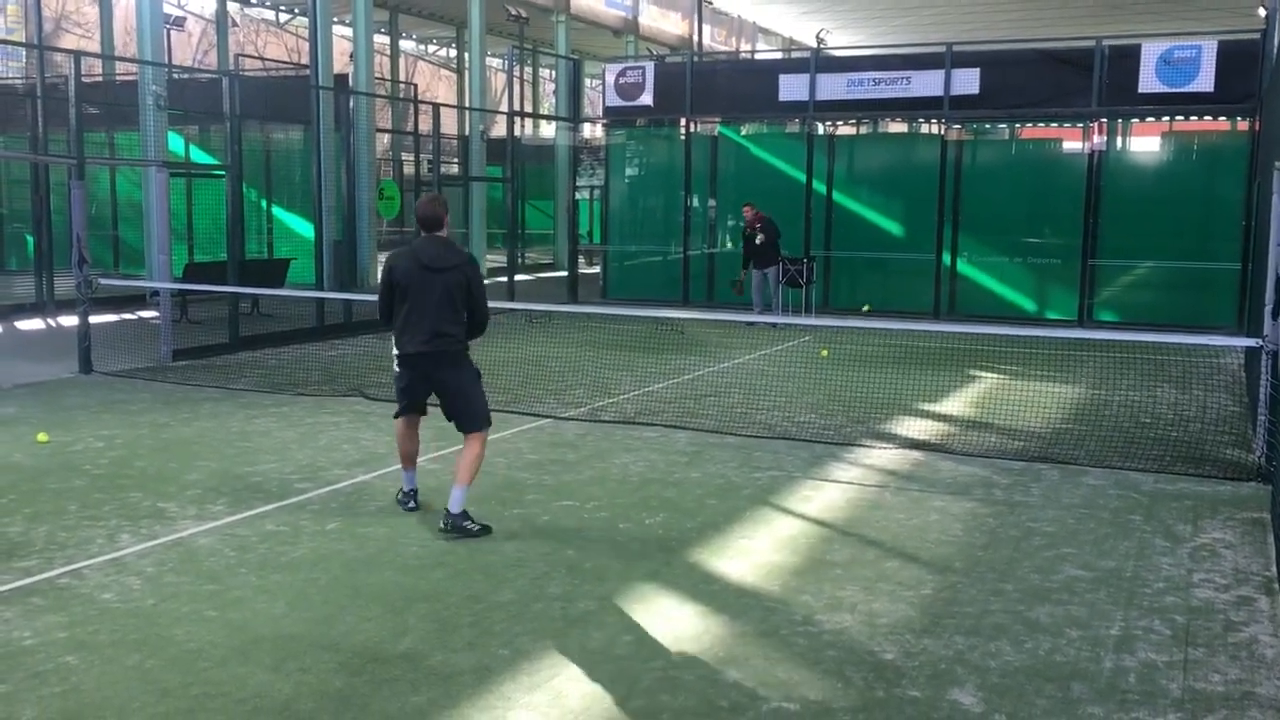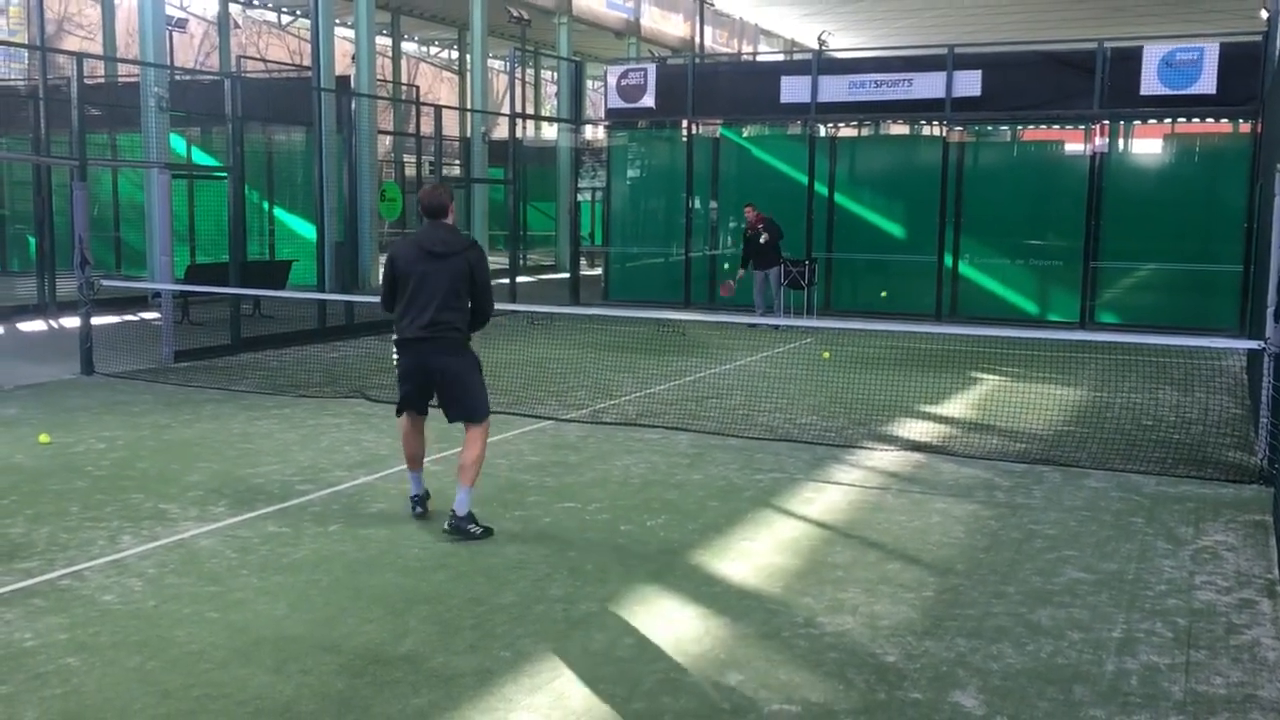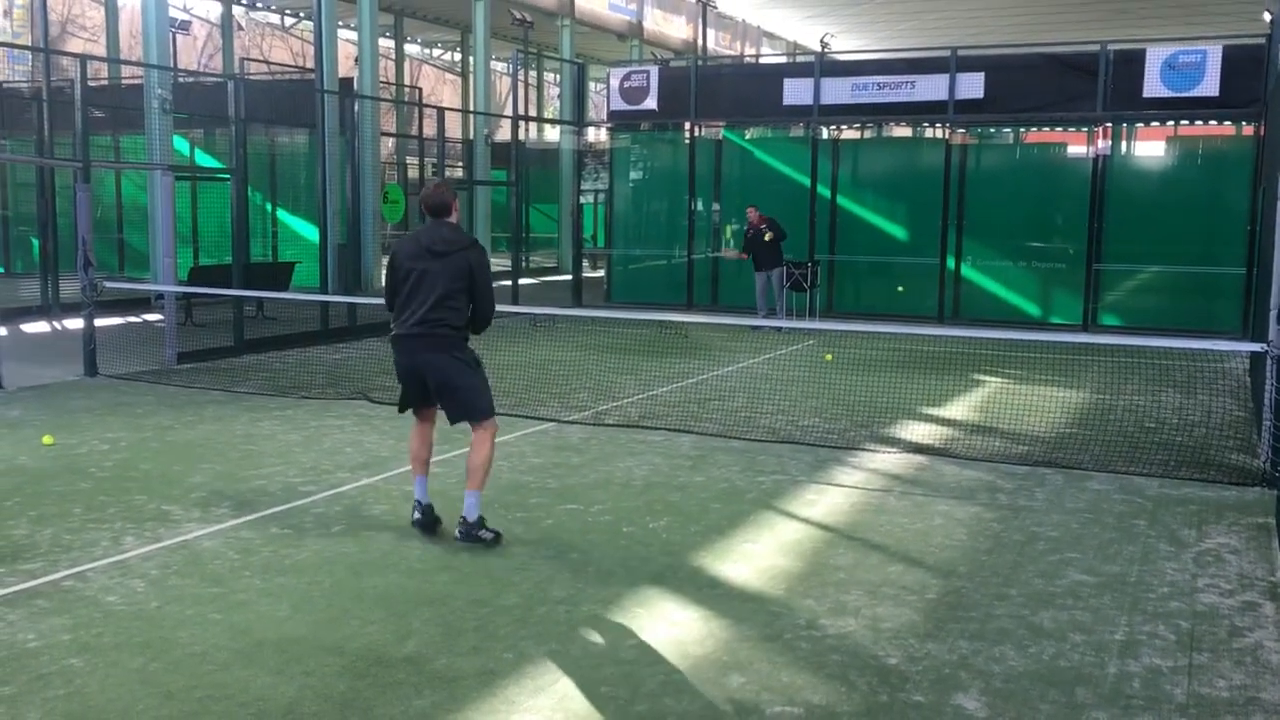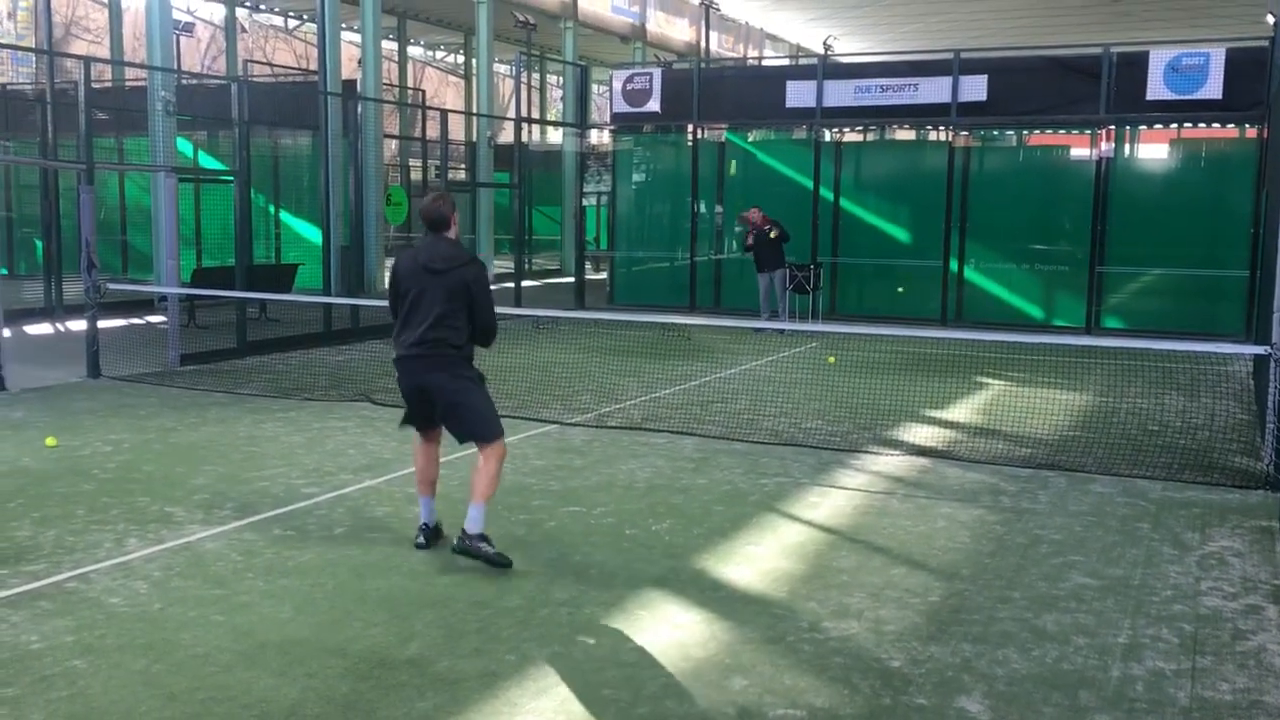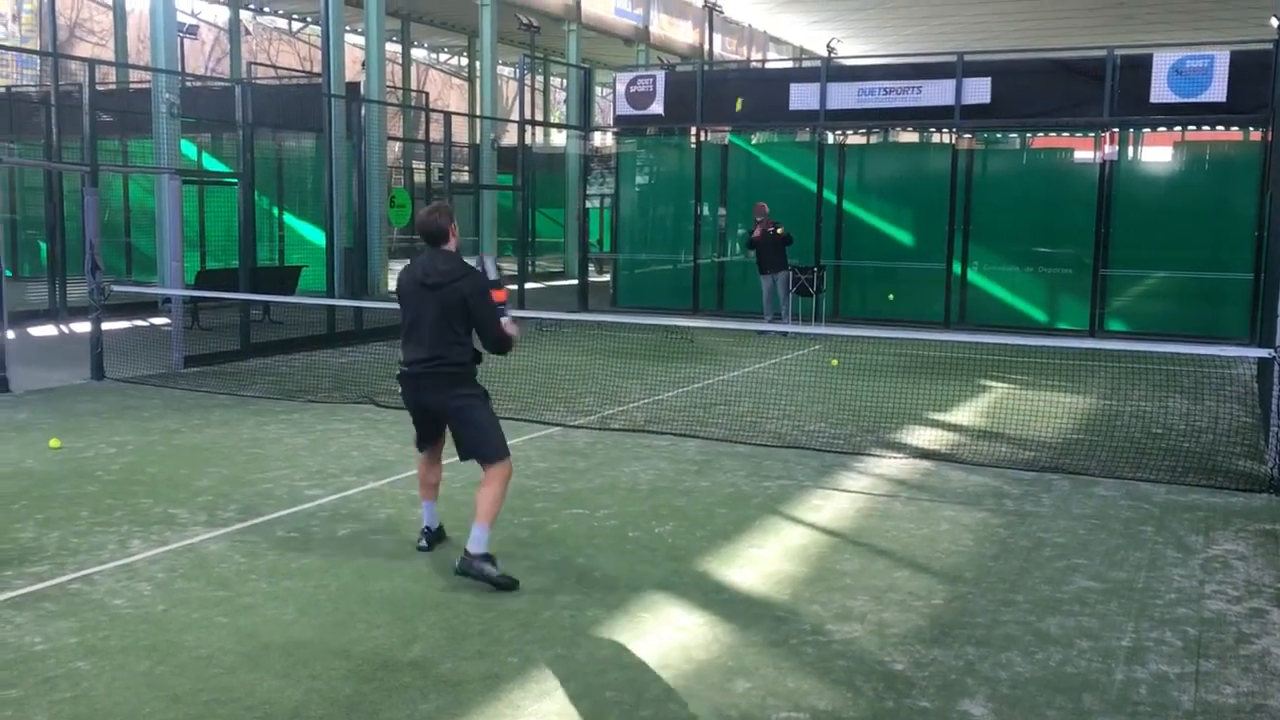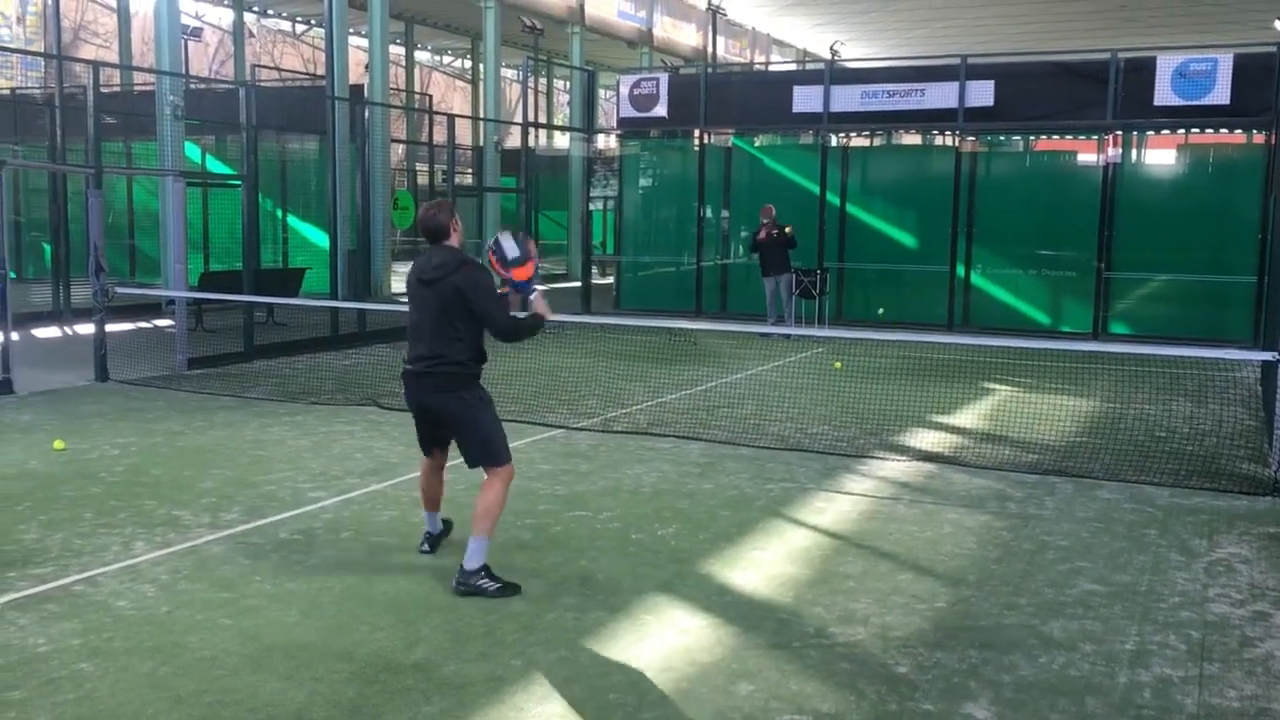
dt=0.1s
person 1, frame 1
left shoulder: (397, 260)
right shoulder: (465, 263)
left elbow: (384, 314)
right elbow: (479, 320)
left hip: (411, 360)
right hip: (452, 360)
left knee: (407, 419)
right knee: (476, 435)
left ankle: (409, 490)
right ankle: (455, 512)
person 1, frame 2
left shoulder: (400, 249)
right shoulder: (470, 251)
left elbow: (387, 303)
right elbow: (484, 311)
left hip: (410, 349)
right hip: (452, 350)
left knee: (412, 419)
right knee: (477, 429)
left ankle: (417, 495)
right ankle: (461, 514)
person 1, frame 3
left shoulder: (402, 247)
right shoulder: (471, 251)
left elbow: (390, 299)
right elbow: (483, 314)
left hip: (406, 347)
right hip: (446, 349)
left knee: (423, 418)
right knee: (485, 428)
left ankle: (422, 505)
right ankle: (471, 518)
person 1, frame 4
left shoulder: (403, 262)
right shoulder: (471, 267)
right elbow: (486, 331)
right wrist: (464, 339)
left hip: (409, 366)
right hip: (451, 367)
left knee: (428, 438)
right knee: (492, 448)
left ankle: (427, 525)
right ankle: (473, 532)
person 1, frame 5
left shoulder: (407, 277)
right shoulder: (470, 279)
right elbow: (493, 342)
right wrist: (507, 335)
left hip: (414, 383)
right hip: (454, 385)
left knee: (430, 450)
right knee: (499, 467)
left ankle: (430, 528)
right ankle: (476, 556)
person 1, frame 6
left shoulder: (419, 272)
right shoulder: (469, 271)
right elbow: (503, 328)
left wrist: (507, 295)
right wrist: (537, 316)
left hip: (416, 383)
right hip: (457, 386)
left knee: (434, 457)
right knee: (499, 471)
left ankle: (432, 531)
right ankle: (473, 568)
